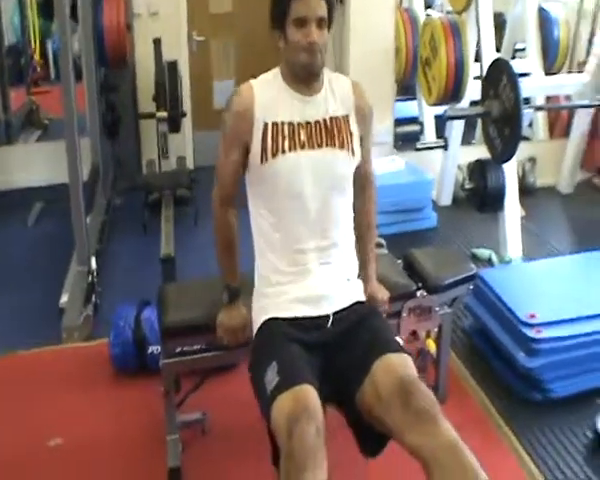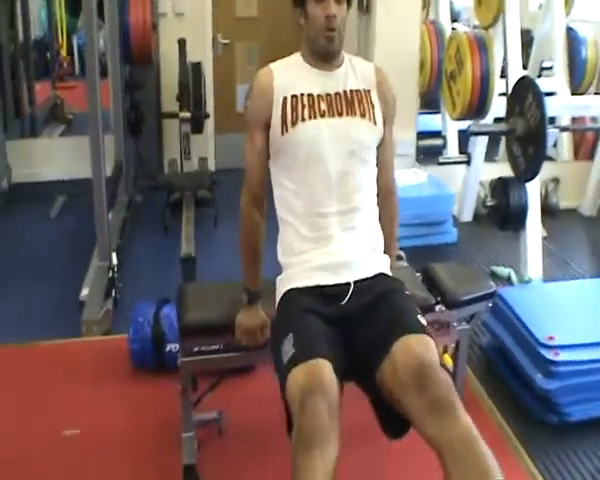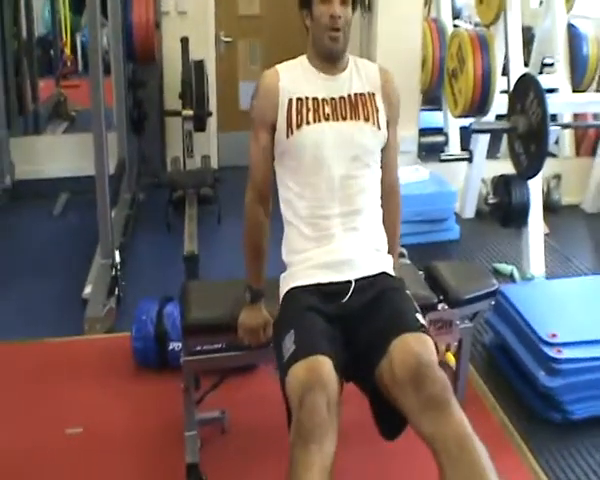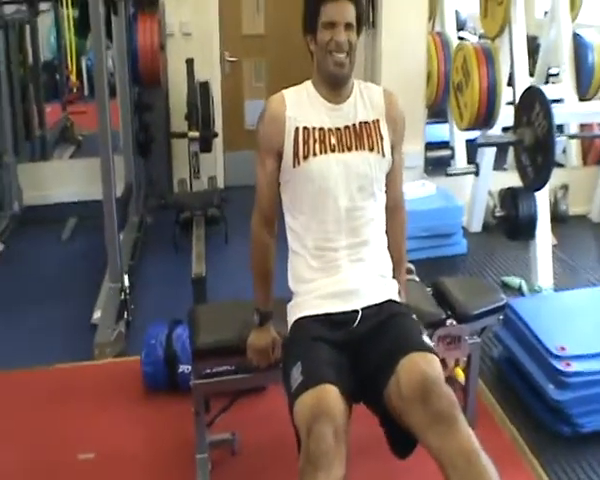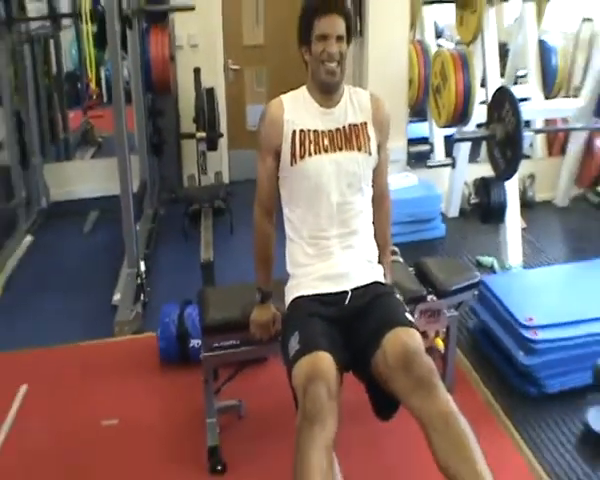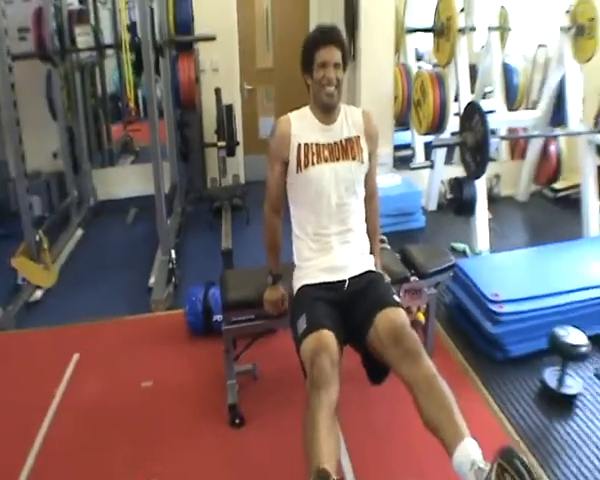
dt=0.2s
person 1, frame 1
left shoulder: (354, 98)
right shoulder: (248, 103)
right elbow: (223, 202)
left wrist: (370, 274)
right wrist: (231, 297)
left hip: (348, 301)
right hip: (283, 312)
left knee: (418, 407)
right knee: (303, 432)
person 1, frame 2
left shoulder: (375, 81)
right elbow: (252, 198)
left wrist: (389, 266)
right wrist: (251, 297)
left hip: (371, 277)
right hip: (306, 284)
left knee: (435, 392)
right knee: (316, 412)
person 1, frame 3
left shoulder: (381, 84)
right shoulder: (276, 86)
right elbow: (258, 198)
left wrist: (392, 268)
right wrist: (254, 297)
left hip: (373, 275)
right hip: (308, 282)
left knee: (430, 387)
right knee: (315, 406)
person 1, frame 4
left shoulder: (386, 108)
right shoulder: (281, 113)
right elbow: (264, 222)
left wrist: (400, 289)
right wrist: (262, 319)
left hip: (379, 300)
right hip: (315, 309)
left knee: (439, 407)
right knee: (324, 432)
person 1, frame 5
left shoulder: (373, 110)
right shoulder: (279, 116)
right elbow: (265, 212)
left wrist: (387, 272)
right wrist: (264, 298)
left hip: (368, 282)
right hip: (310, 289)
left knee: (420, 372)
right knee: (318, 395)
person 1, frame 6
left shoulder: (365, 124)
right shoulder: (287, 131)
right elbow: (273, 209)
right wrist: (274, 280)
left hip: (362, 271)
right hip: (314, 279)
left knee: (407, 344)
right knee: (323, 368)
